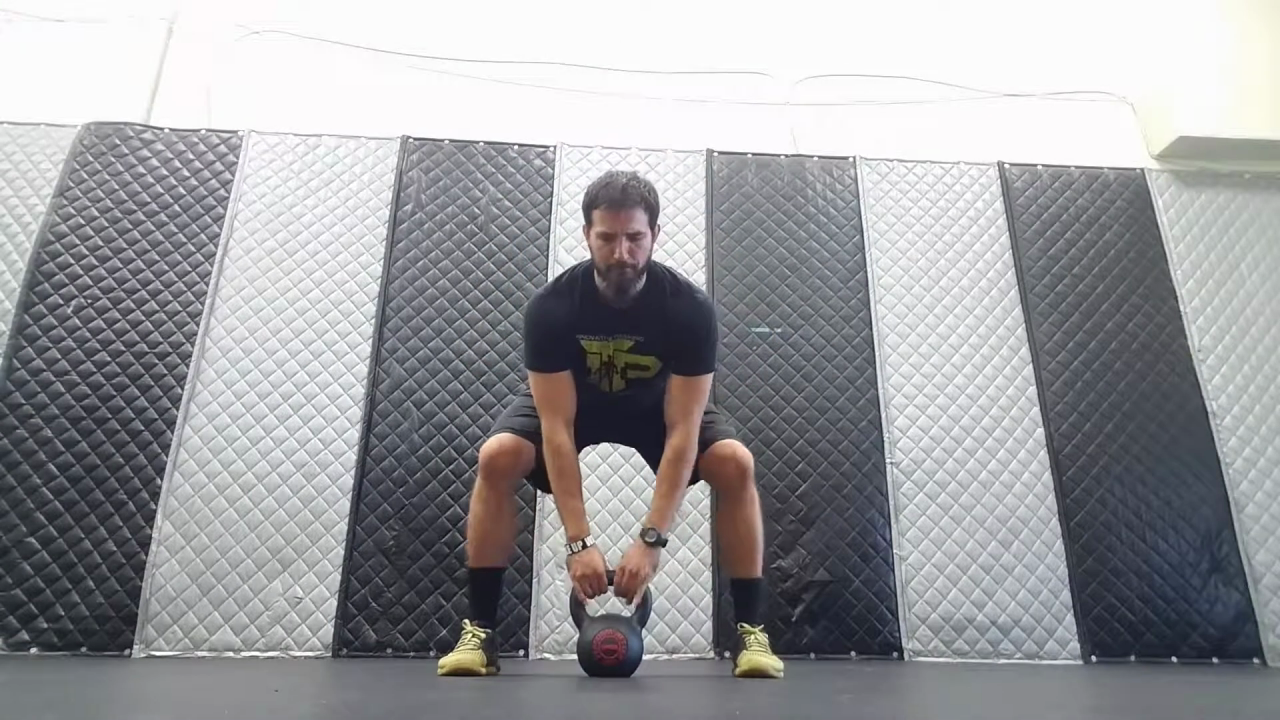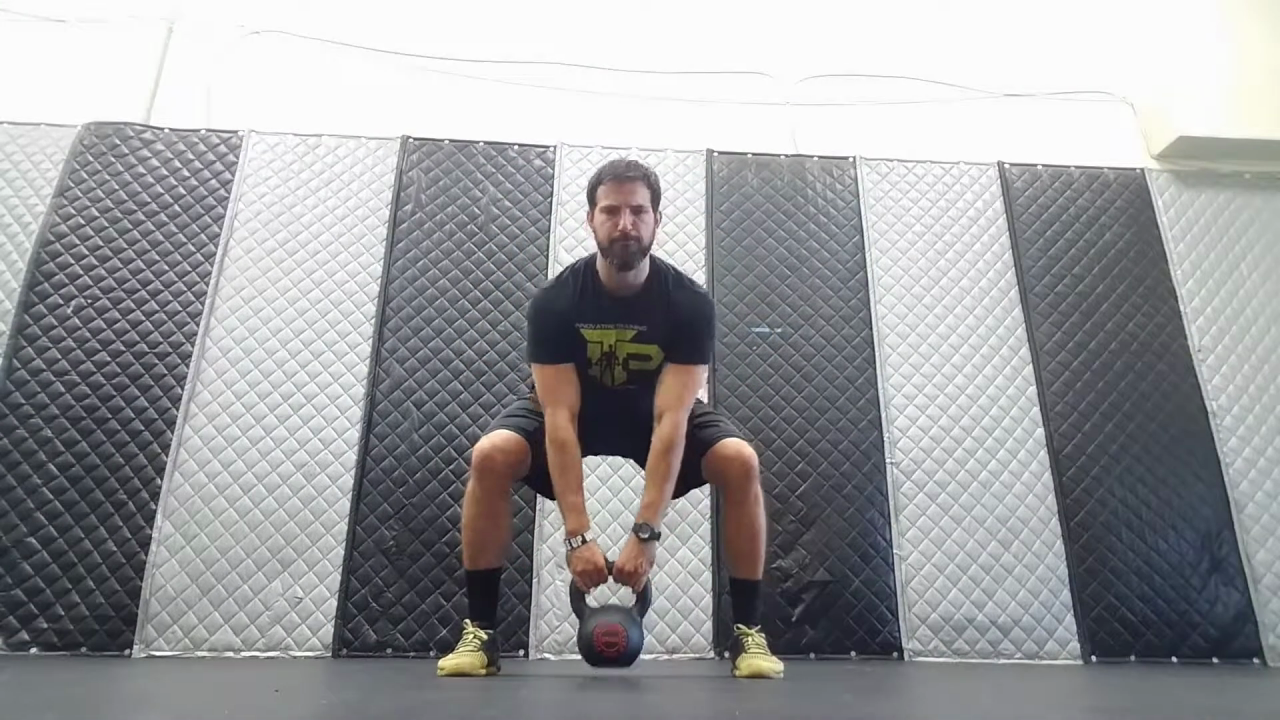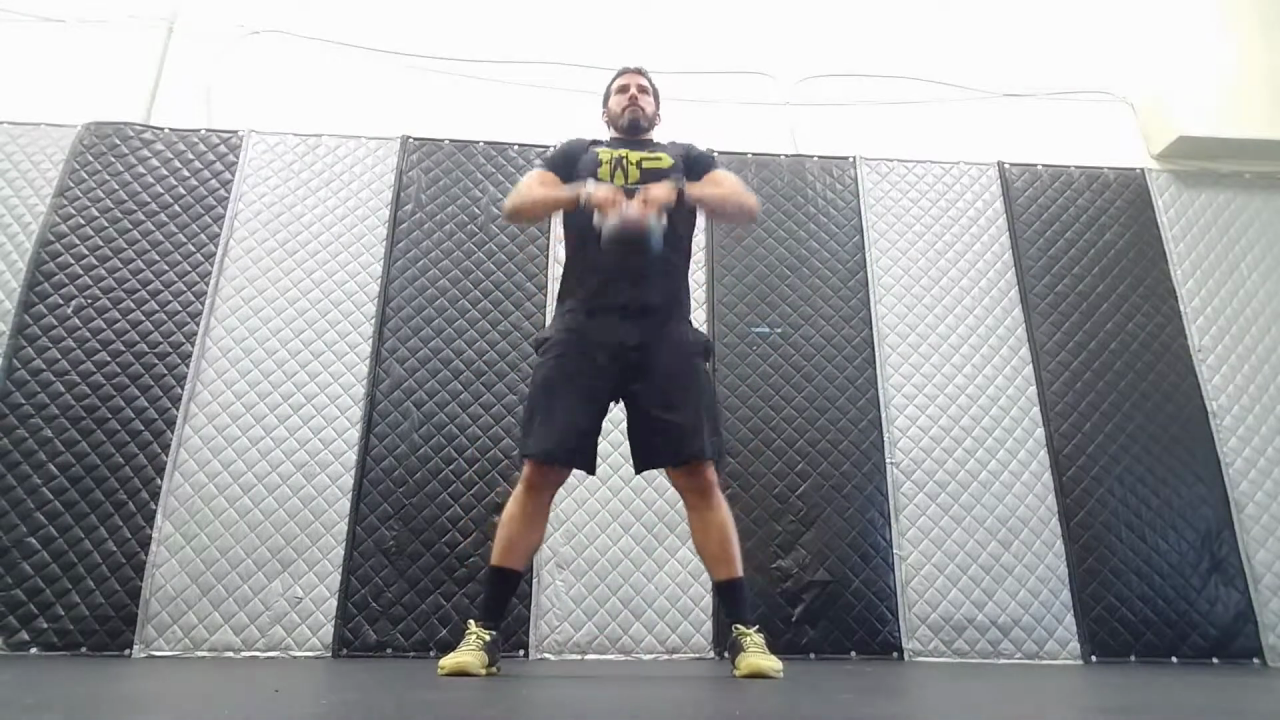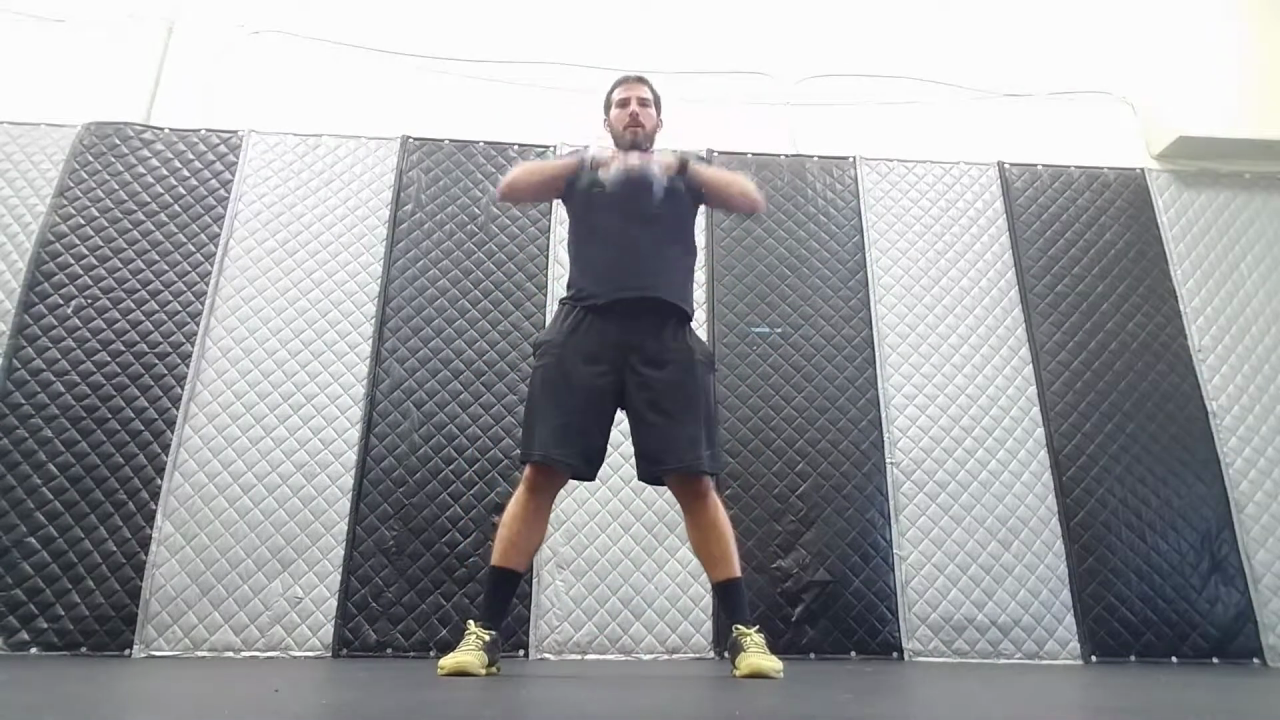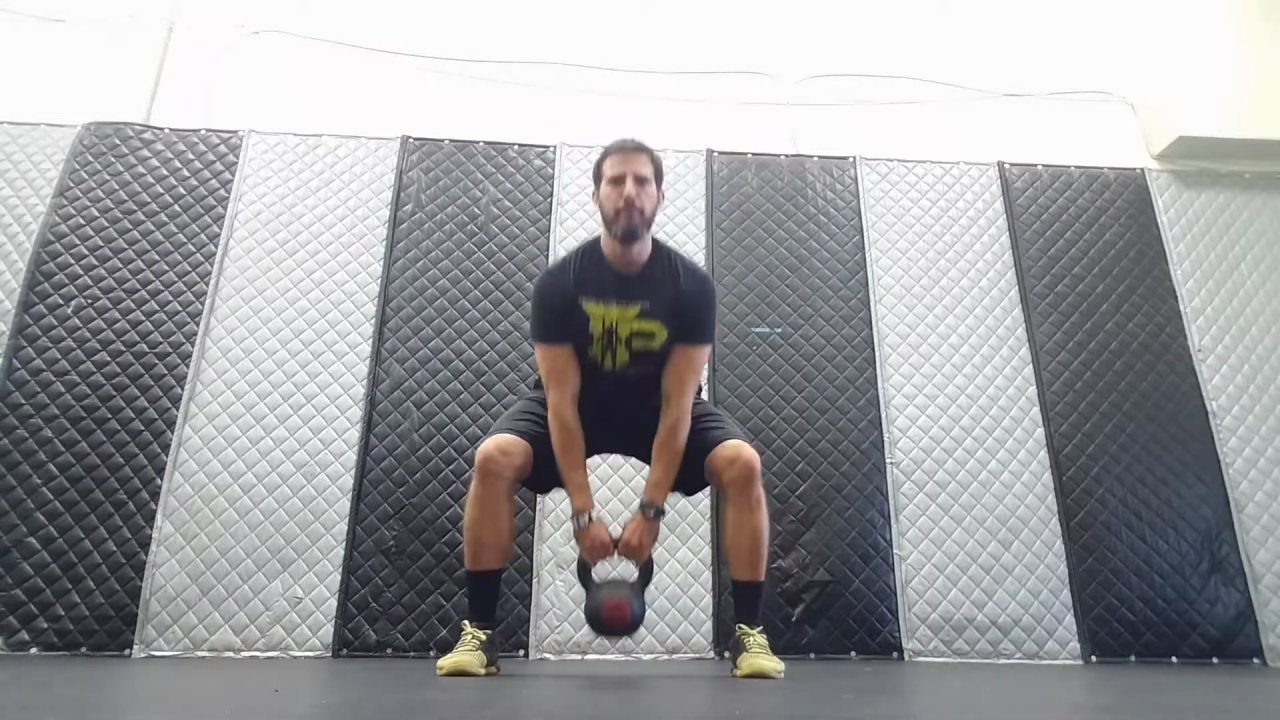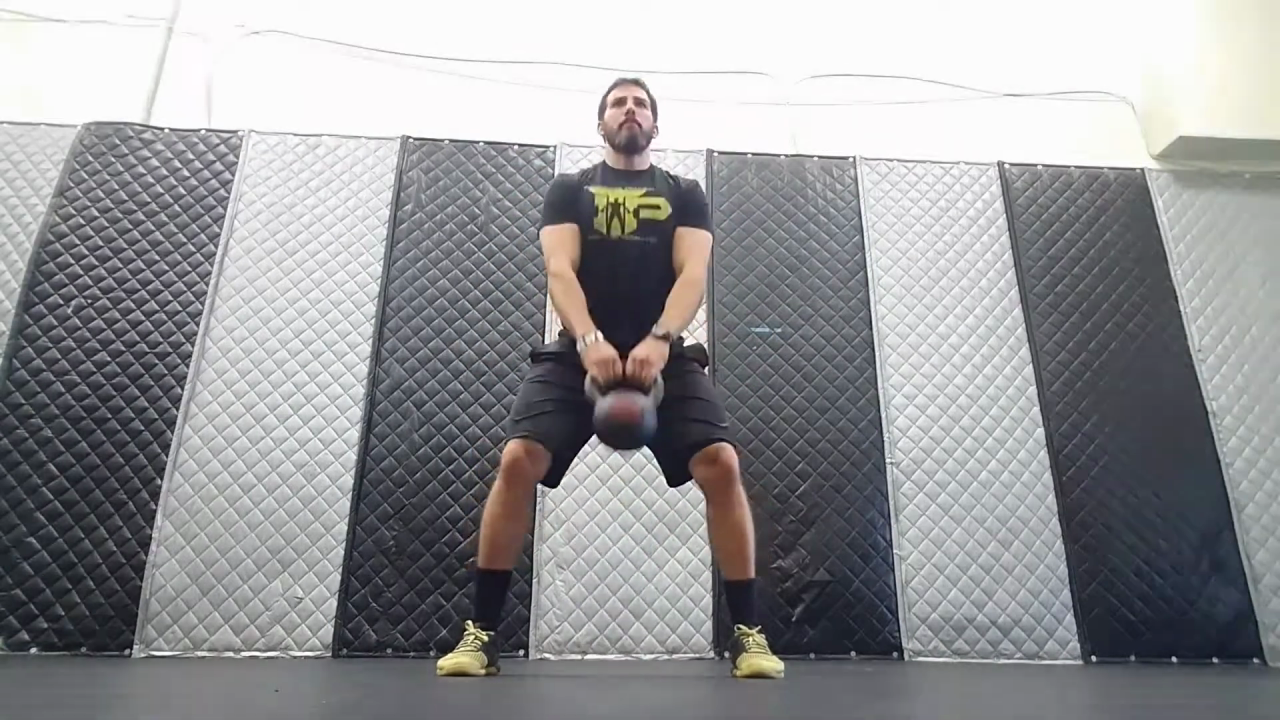
dt=0.5s
person 1, frame 1
left shoulder: (690, 309)
right shoulder: (550, 307)
left elbow: (682, 431)
right elbow: (557, 429)
left wrist: (650, 540)
right wrist: (579, 542)
left hip: (656, 404)
right hip: (569, 401)
left knee: (735, 463)
right knee: (498, 457)
left ankle: (750, 631)
right ankle: (479, 632)
person 1, frame 2
left shoulder: (688, 302)
right shoulder: (556, 301)
left elbow: (673, 422)
right elbow: (560, 420)
left wrist: (646, 535)
right wrist: (577, 535)
left hip: (652, 415)
right hip: (576, 411)
left knee: (740, 462)
right knee: (491, 457)
left ankle: (748, 634)
right ankle: (479, 633)
person 1, frame 3
left shoulder: (686, 158)
right shoulder: (575, 155)
left elbow: (745, 204)
right elbow: (518, 203)
left wrist: (678, 191)
right wrist: (585, 191)
left hip: (666, 336)
right hip: (579, 332)
left knee: (700, 479)
right knee: (538, 475)
left ankle: (743, 632)
right ankle: (484, 631)
person 1, frame 4
left shoulder: (684, 169)
right shoulder: (581, 166)
left elbow: (751, 199)
right elbow: (511, 186)
left wrist: (680, 164)
right wrist: (588, 160)
left hip: (664, 333)
right hip: (584, 328)
left knee: (694, 483)
right knee: (541, 476)
left ankle: (744, 633)
right ankle: (483, 632)
person 1, frame 5
left shoulder: (690, 285)
right shoulder: (559, 282)
left elbow: (678, 406)
right elbow: (562, 403)
left wrist: (650, 512)
right wrist: (583, 515)
left hip: (660, 411)
right hip: (577, 409)
left knee: (741, 466)
right knee: (494, 460)
left ankle: (748, 633)
right ankle: (479, 632)
person 1, frame 6
left shoulder: (681, 190)
right shoulder: (572, 186)
left elbow: (693, 275)
right elbow: (560, 273)
left wrist: (661, 339)
right wrist: (588, 342)
left hip: (661, 352)
right hip: (578, 351)
left knee: (721, 466)
right knee: (518, 461)
left ankle: (746, 633)
right ankle: (480, 634)
